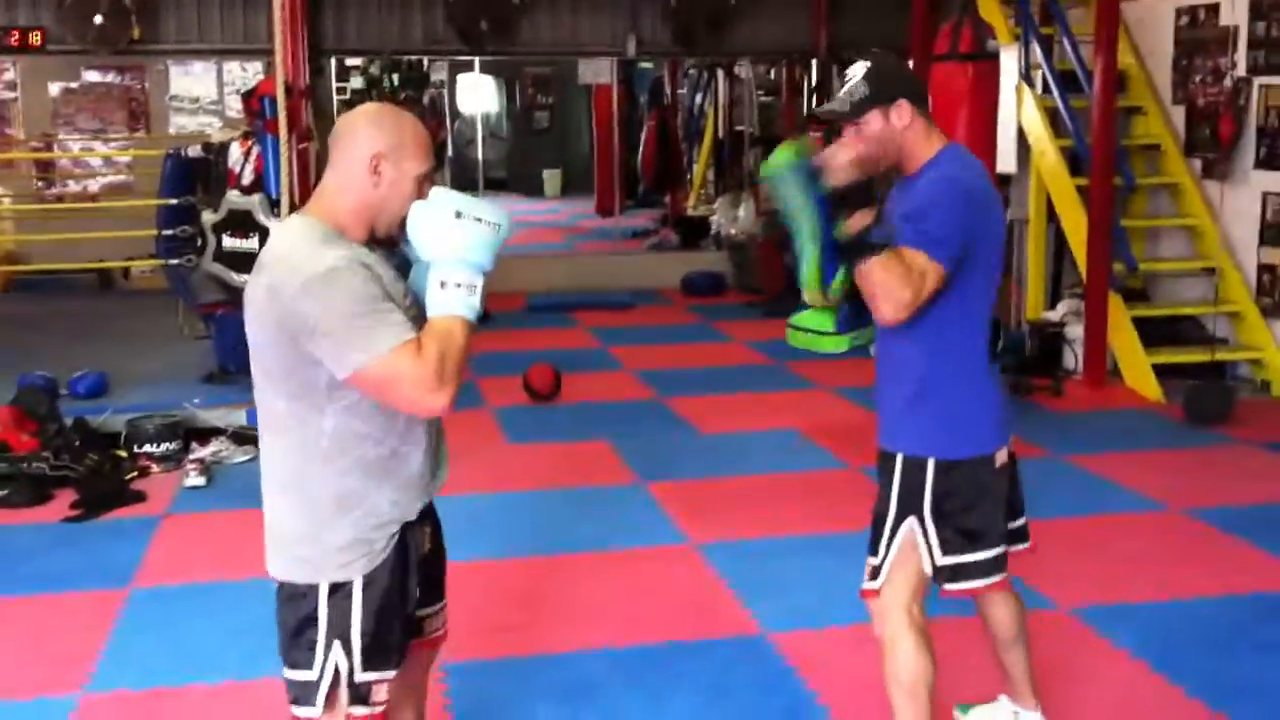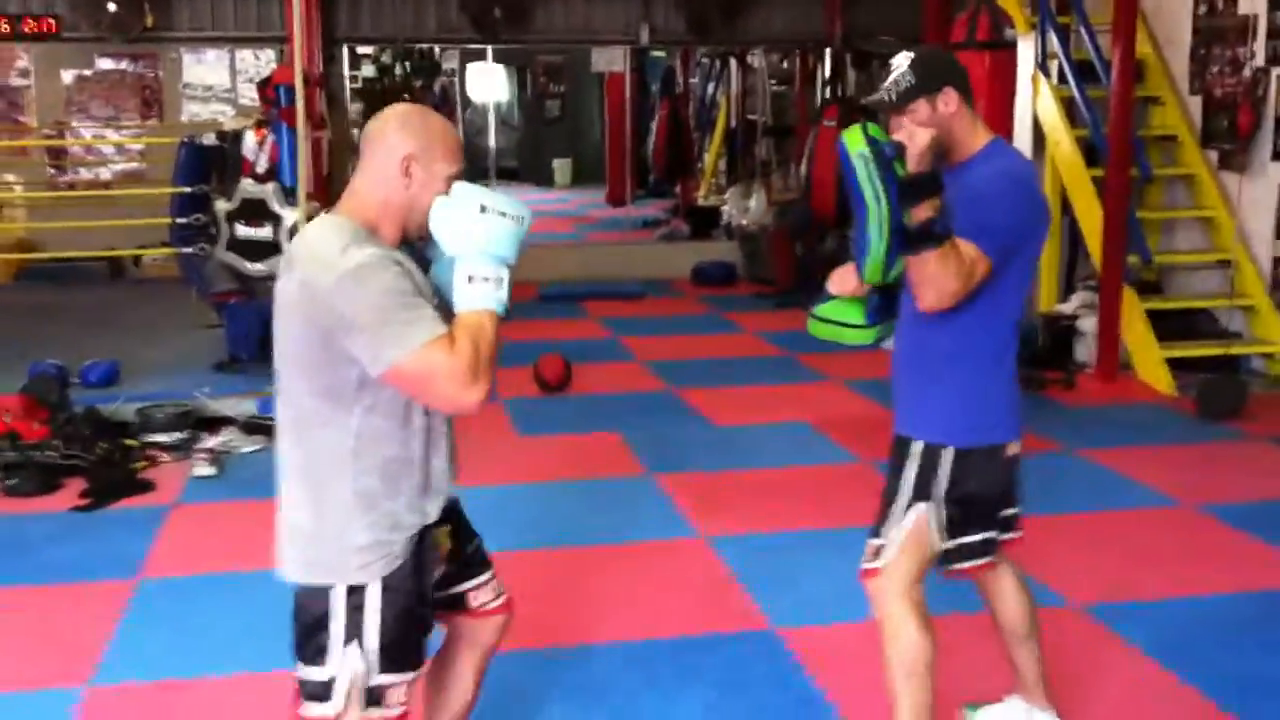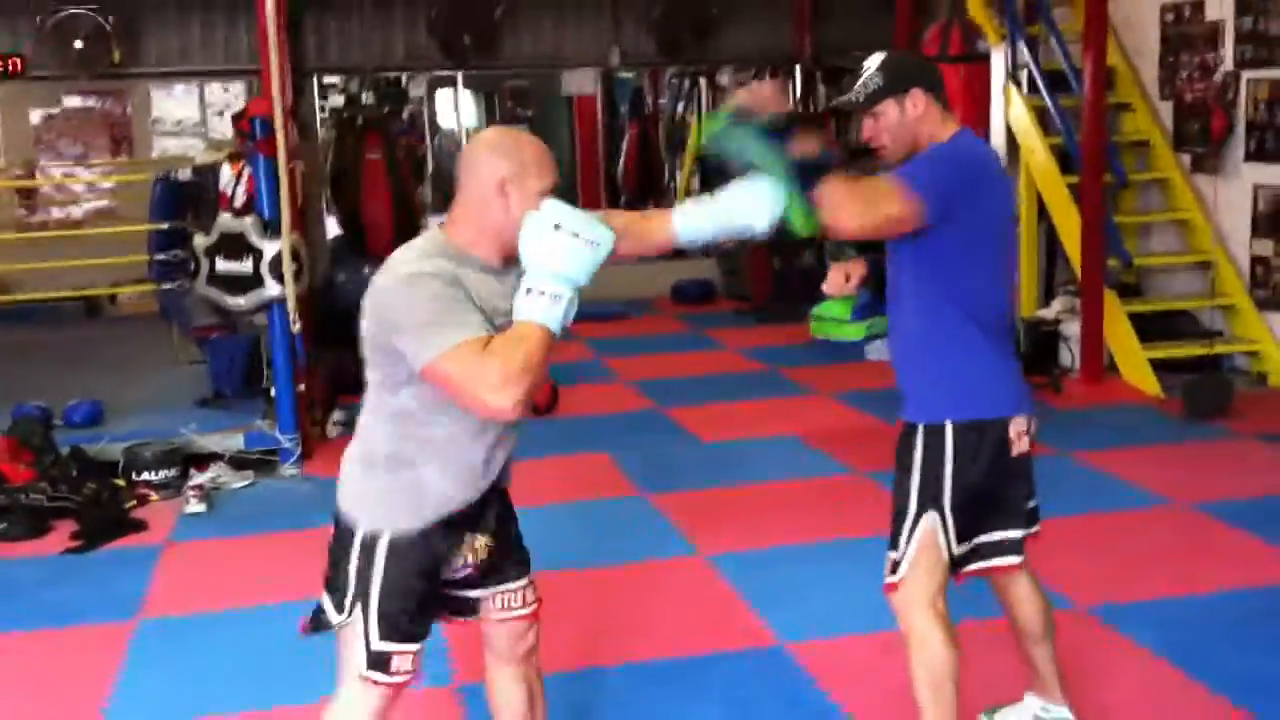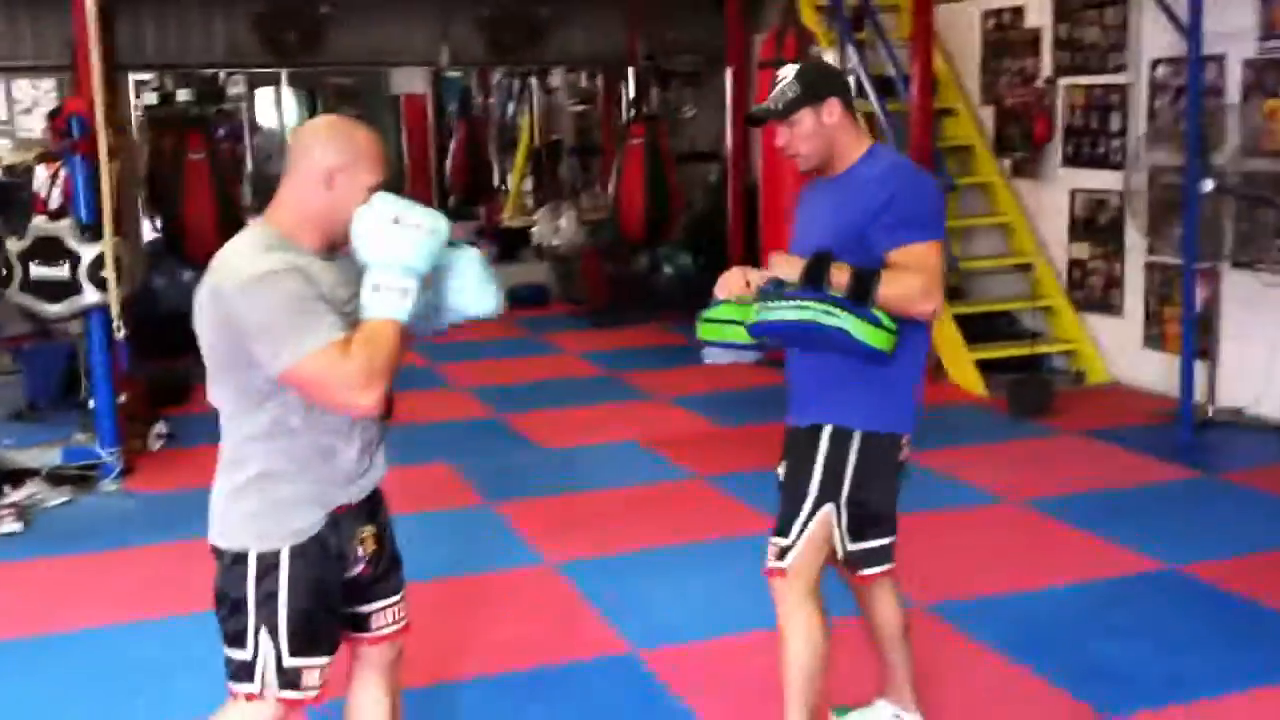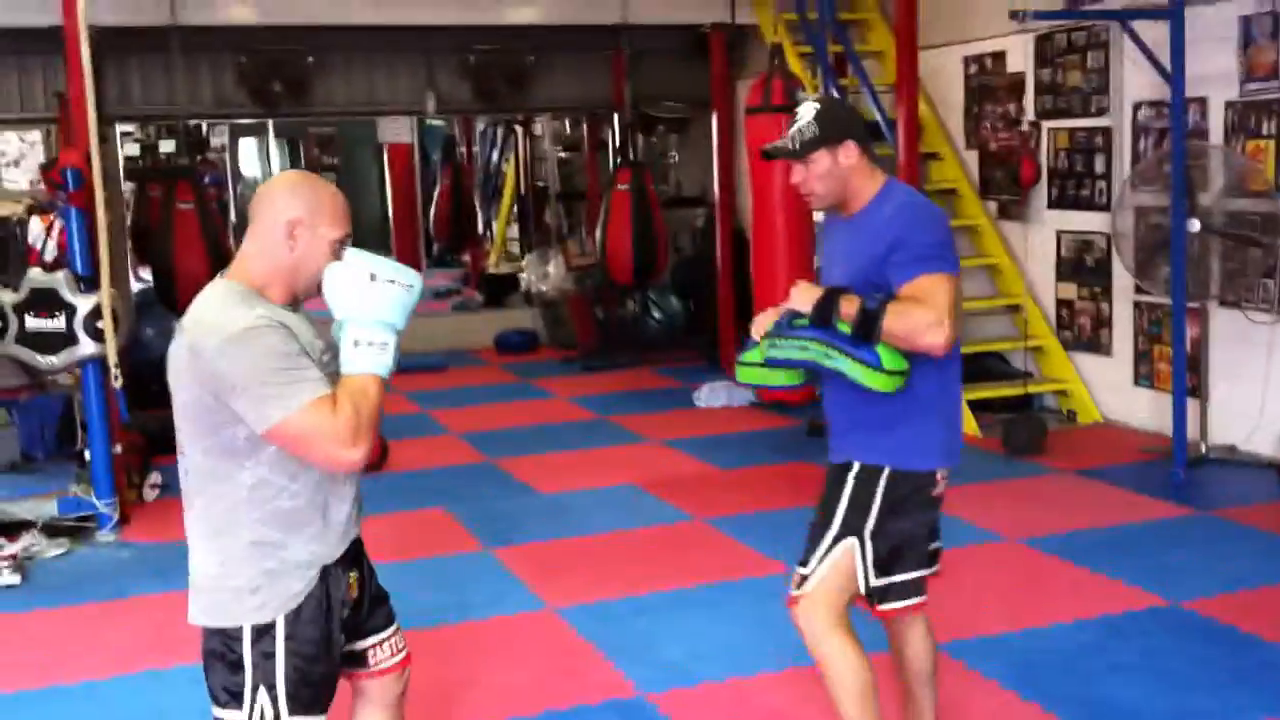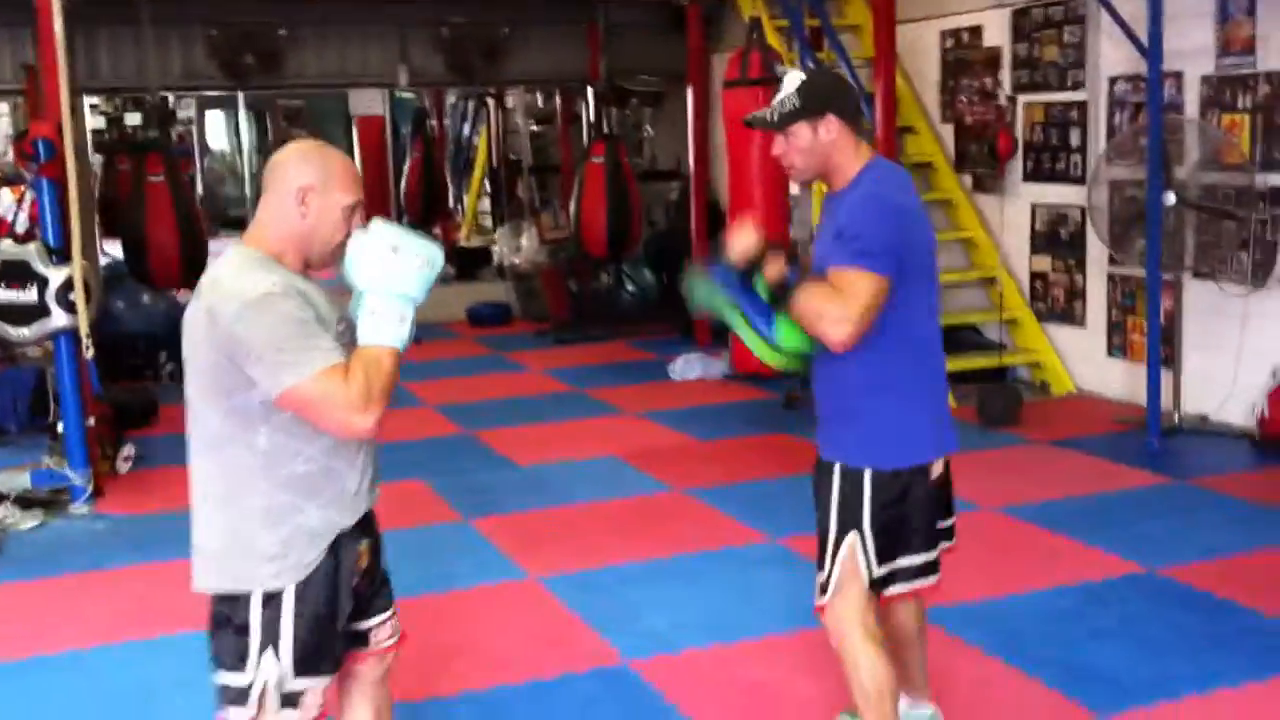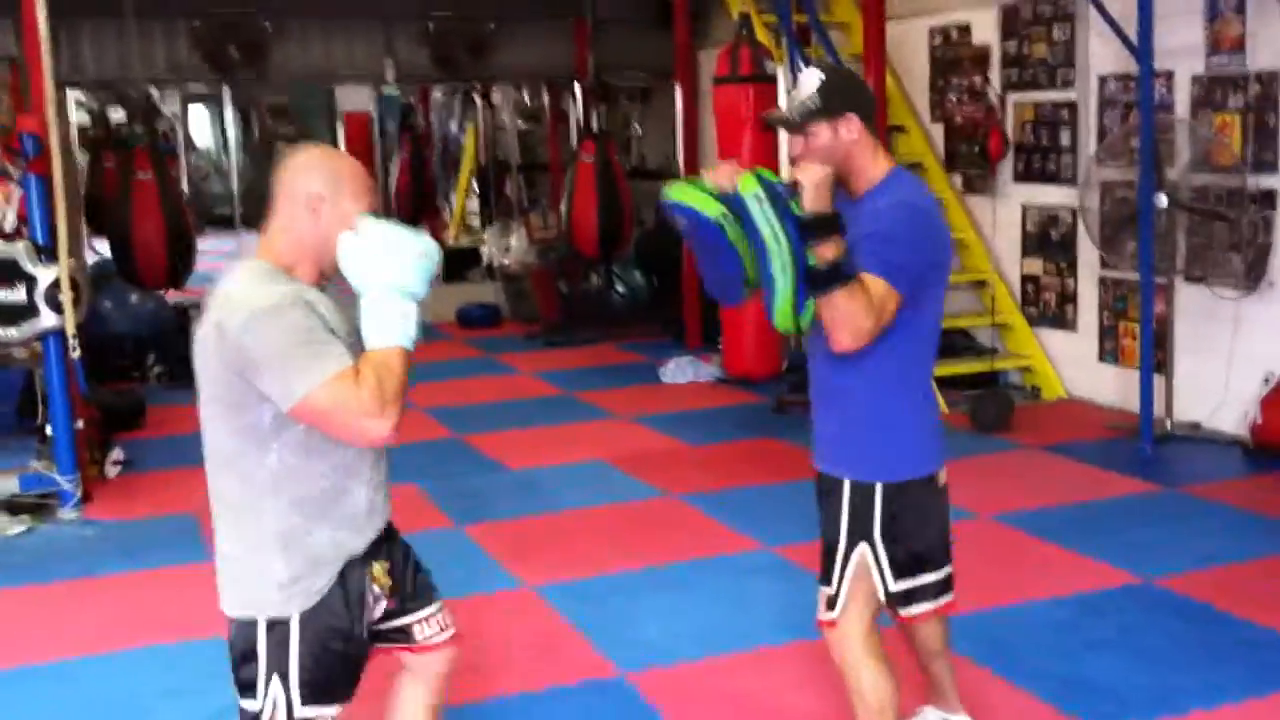
dt=0.3s
person 1, frame 1
left shoulder: (948, 189)
right shoulder: (929, 180)
left elbow: (893, 301)
left wrist: (851, 205)
right wrist: (845, 286)
left hip: (937, 429)
right hip: (969, 420)
left knee: (892, 599)
right knee: (982, 574)
person 1, frame 2
left shoulder: (1002, 183)
right shoulder: (957, 175)
left elbow: (939, 292)
right elbow: (930, 273)
left wrist: (917, 185)
right wrist: (865, 276)
left hip: (952, 421)
right hip: (979, 413)
left knee: (891, 583)
right knee: (987, 561)
person 1, frame 3
left shoulder: (955, 162)
right shoulder: (953, 163)
left elbow: (853, 215)
right elbow: (927, 268)
right wrist: (864, 272)
left hip: (956, 411)
right hip: (988, 404)
left knee: (915, 592)
right knee: (1005, 560)
person 1, frame 4
left shoulder: (897, 184)
right shoulder: (817, 191)
left elbow: (923, 295)
left wrist: (821, 272)
right wrist: (756, 281)
left hip: (858, 415)
right hip: (821, 409)
left knee: (791, 574)
right knee: (867, 566)
person 1, frame 5
left shoulder: (910, 219)
right shoulder: (837, 226)
left elbow: (933, 329)
left wrist: (834, 305)
right wrist: (790, 318)
left hip: (893, 451)
right hip: (872, 446)
left knee: (816, 606)
right knee: (900, 602)
person 1, frame 6
left shoulder: (879, 208)
right shoulder: (860, 194)
left elbow: (838, 325)
right elbow: (836, 292)
left wrist: (764, 263)
right wrist: (773, 268)
left hip: (876, 442)
right hip: (904, 432)
left knee: (843, 610)
right knee: (890, 583)
person 1, frame 7
left shoulder: (900, 213)
right shoulder: (851, 199)
left elbow: (848, 330)
left wrist: (820, 223)
left hip: (875, 455)
right hip: (892, 443)
left knee: (847, 625)
right knee: (909, 596)
person 2, frame 1
left shoulder: (335, 251)
right shoulder: (321, 271)
left elbow: (399, 352)
right elbow: (428, 388)
left wrist: (434, 273)
right wrist: (458, 276)
left hip: (390, 514)
right hip: (344, 540)
left knee: (409, 656)
person 2, frame 2
left shoulder: (363, 251)
right shoulder: (351, 271)
left elbow: (432, 360)
right elbow: (461, 385)
left wrist: (462, 269)
right wrist: (483, 270)
left hip: (413, 505)
right hip: (359, 536)
left knee: (486, 613)
person 2, frame 3
left shoulder: (517, 249)
right shoulder: (417, 283)
left elbow: (613, 231)
right elbow: (499, 393)
left wrist: (708, 214)
right wrist: (553, 286)
left hip: (474, 499)
right hip: (398, 517)
left knee: (513, 636)
person 2, frame 4
left shoulder: (316, 255)
right shoulder: (259, 277)
left elbow: (350, 355)
right elbow: (361, 390)
left wrist: (398, 280)
right wrist: (396, 280)
left hip: (347, 507)
right hip: (281, 530)
left knee: (379, 651)
person 2, frame 5
left shoulder: (269, 314)
right shoulder: (237, 333)
left elbow: (325, 416)
right elbow: (346, 443)
left wrist: (365, 329)
right wrist: (372, 335)
left hip: (326, 560)
right hip: (268, 592)
person 2, frame 6
left shoulder: (280, 282)
right shoulder: (255, 298)
left elbow: (337, 387)
right elbow: (355, 412)
left wrist: (379, 294)
right wrist: (391, 303)
left hip: (331, 531)
right hip: (275, 559)
left knee: (371, 666)
person 2, frame 7
left shoulder: (295, 292)
right shoulder: (263, 310)
left elbow: (351, 395)
right elbow: (372, 417)
left wrist: (386, 298)
right wrist: (394, 305)
left hip: (357, 546)
right hip: (294, 577)
left knee: (434, 650)
